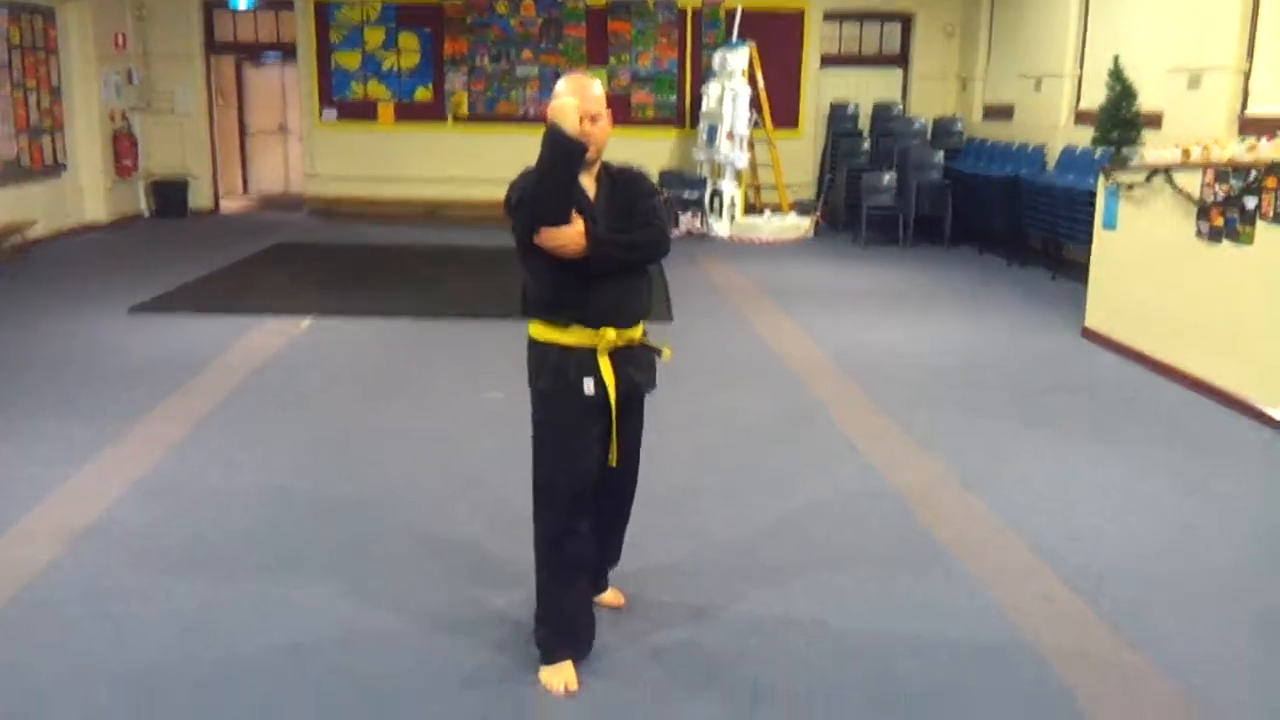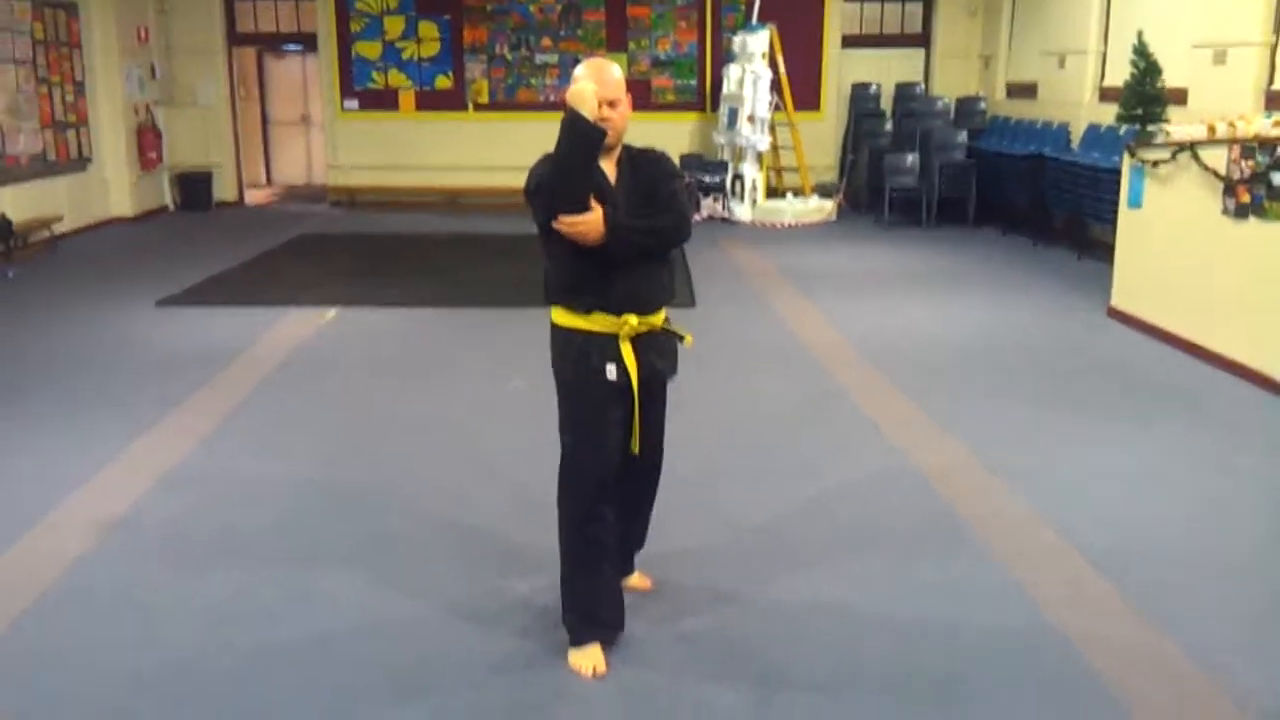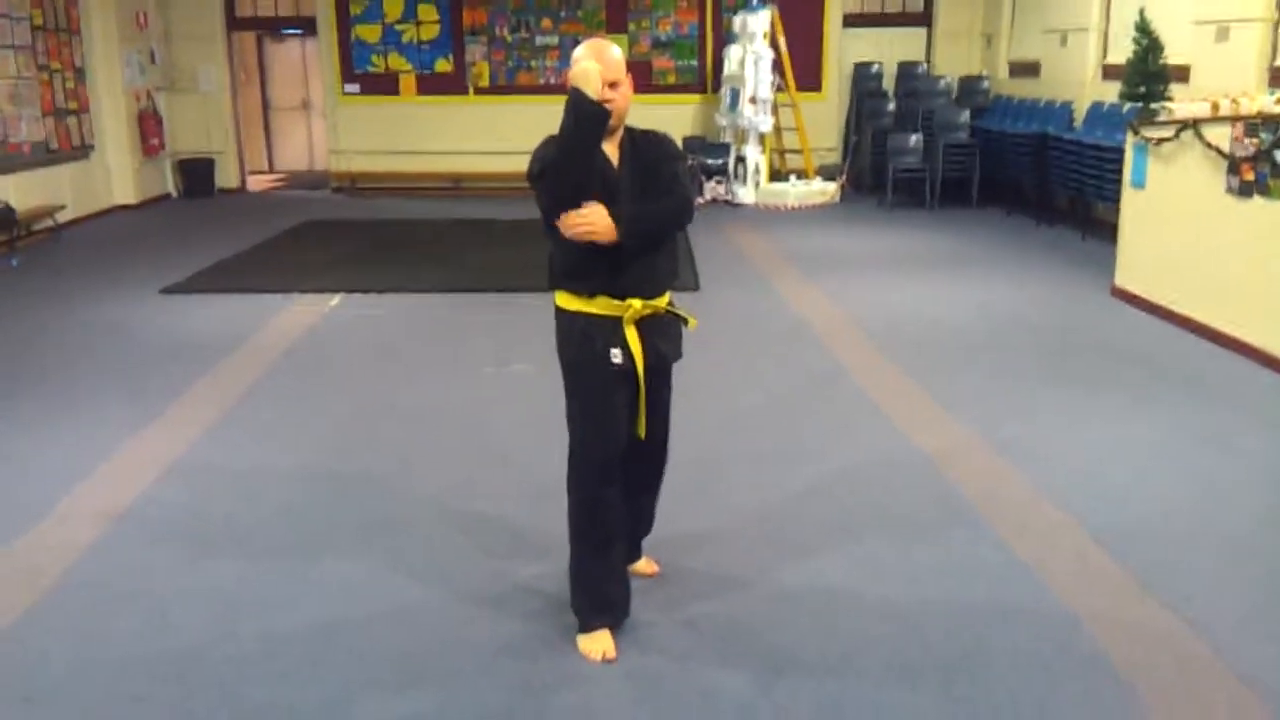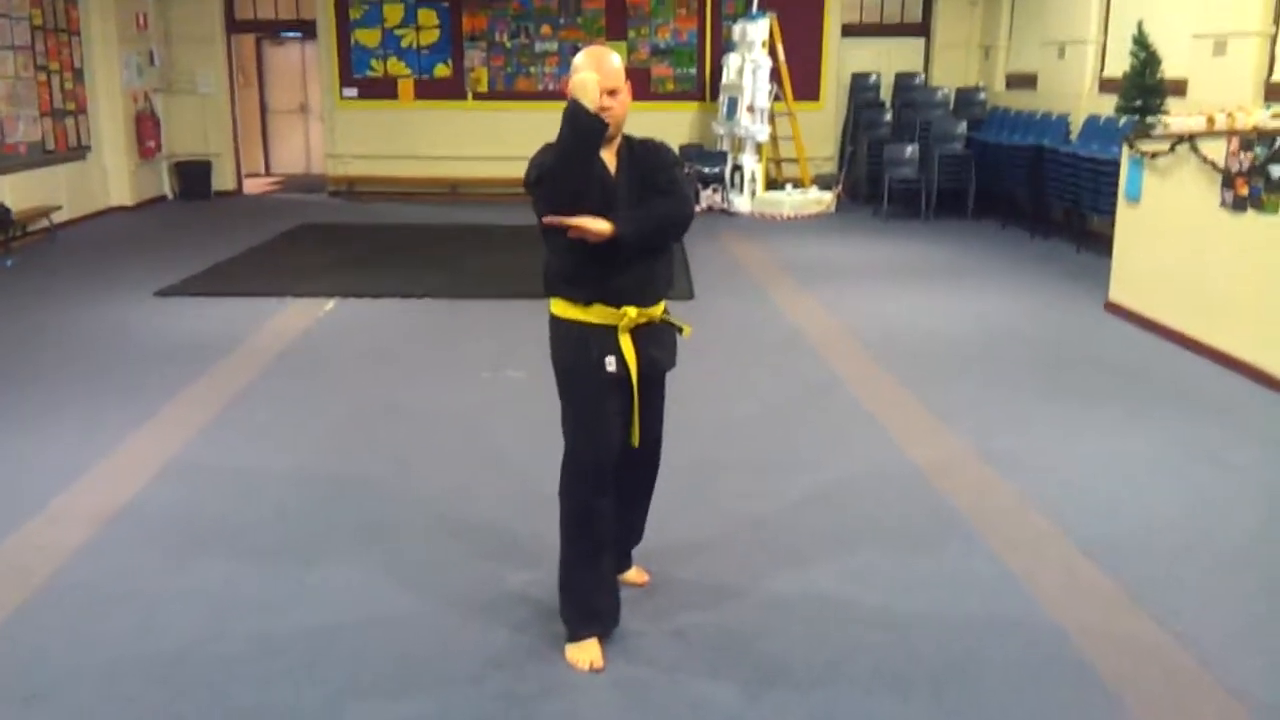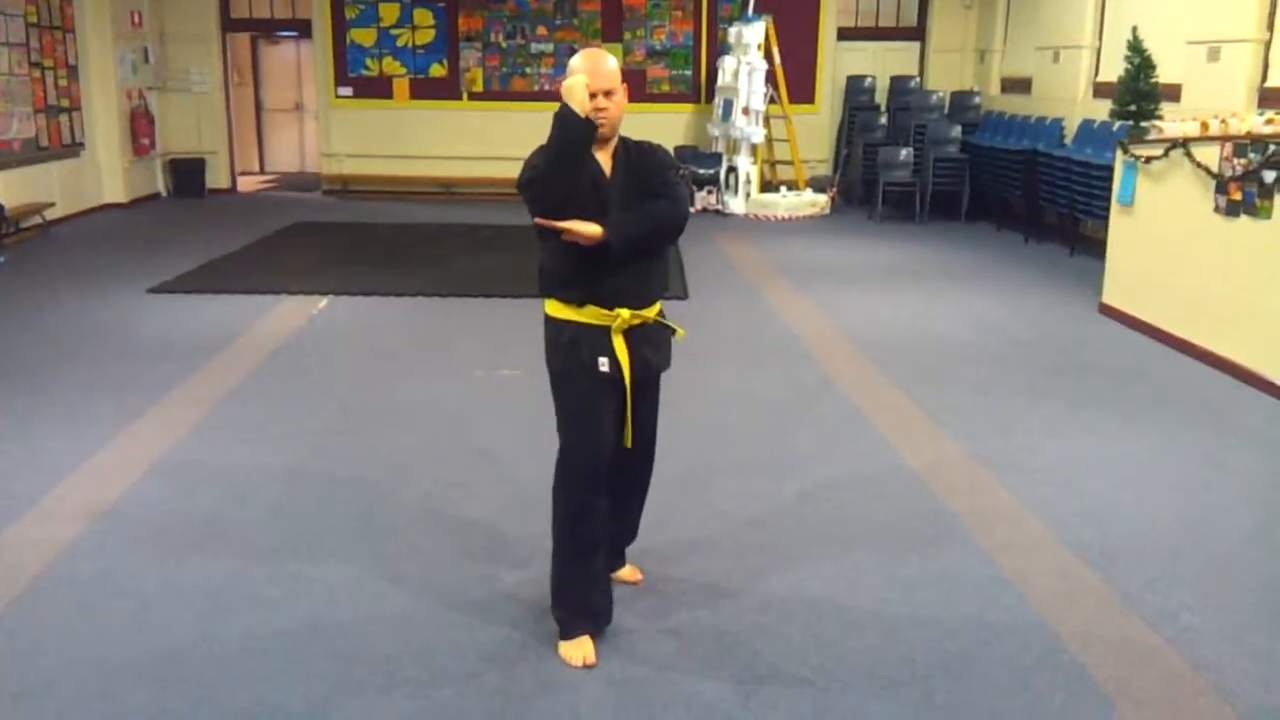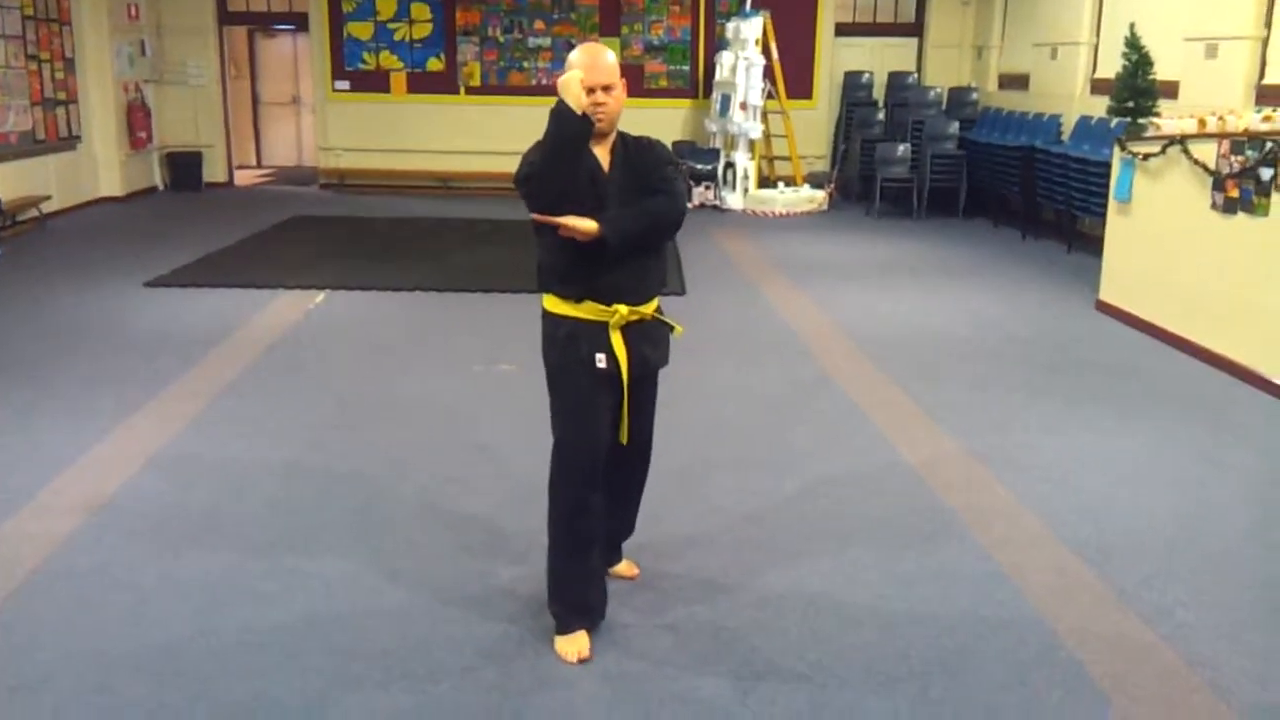
dt=0.2s
person 1, frame 1
left shoulder: (633, 185)
right shoulder: (534, 185)
left elbow: (655, 240)
right elbow: (544, 218)
left wrist: (592, 243)
right wrist: (560, 138)
left hip: (624, 354)
right hip: (562, 358)
left knee: (614, 478)
right knee: (563, 491)
left ankle: (592, 576)
right ankle: (560, 640)
person 1, frame 2
left shoulder: (654, 168)
right shoulder: (553, 170)
left elbow: (675, 225)
right elbow: (563, 205)
left wrist: (610, 231)
right wrist: (578, 125)
left hip: (647, 339)
right hip: (584, 343)
left knee: (640, 463)
right knee: (589, 475)
left ankle: (618, 561)
right ankle: (588, 624)
person 1, frame 3
left shoulder: (657, 150)
right shoulder: (556, 153)
left elbow: (678, 208)
right elbow: (566, 188)
left wrist: (618, 226)
right wrist: (582, 106)
left hip: (652, 323)
right hip: (590, 328)
left knee: (646, 447)
right knee: (597, 457)
left ankle: (626, 546)
right ankle: (596, 609)
person 1, frame 4
left shoulder: (654, 157)
right shoulder: (555, 159)
left elbow: (677, 213)
right elbow: (561, 195)
left wrist: (612, 230)
right wrist: (581, 115)
left hip: (645, 332)
right hip: (583, 335)
left knee: (638, 455)
right knee: (590, 464)
left ankle: (616, 555)
right ankle: (585, 618)
person 1, frame 5
left shoulder: (651, 161)
right shoulder: (551, 161)
left elbow: (671, 216)
right elbow: (550, 200)
left wrist: (604, 233)
right wrist: (571, 118)
left hip: (641, 332)
right hip: (578, 336)
left knee: (632, 455)
right knee: (583, 464)
left ankle: (609, 553)
right ankle: (578, 615)
person 1, frame 6
left shoulder: (650, 156)
right shoulder: (549, 155)
left elbow: (669, 213)
right elbow: (544, 195)
left wrist: (600, 229)
right wrist: (567, 114)
left hip: (639, 328)
right hip: (575, 331)
left knee: (629, 450)
right knee: (579, 459)
left ankle: (606, 548)
right ankle: (573, 610)
